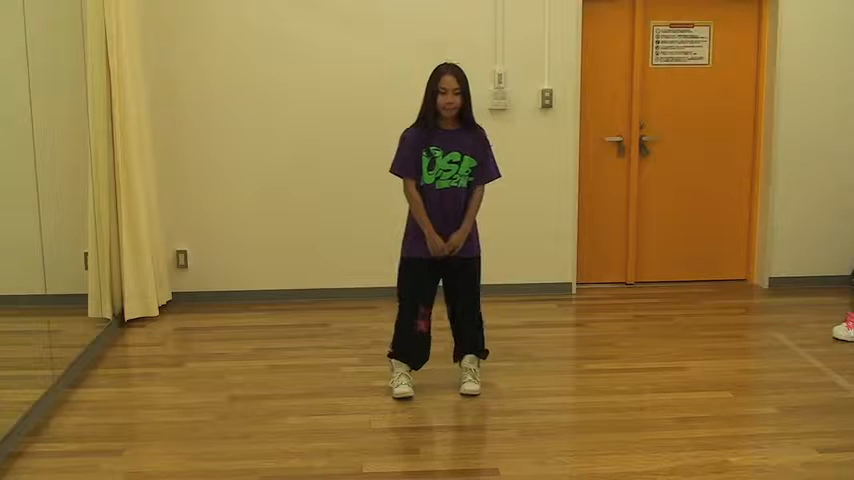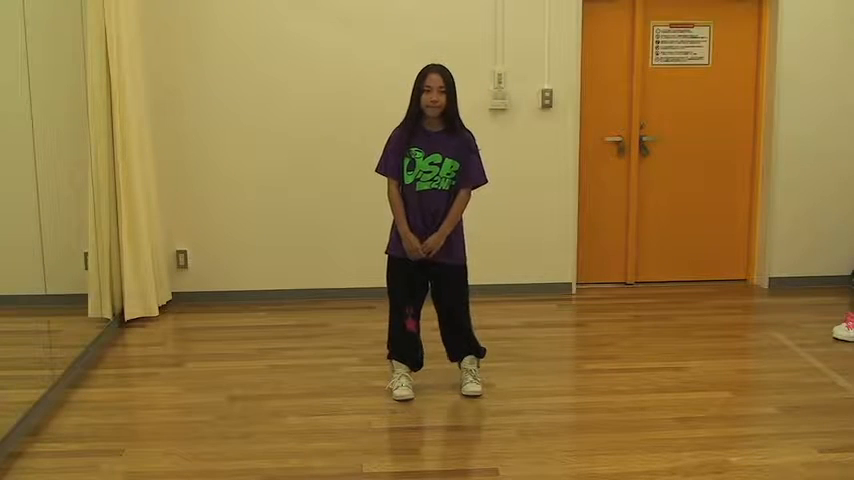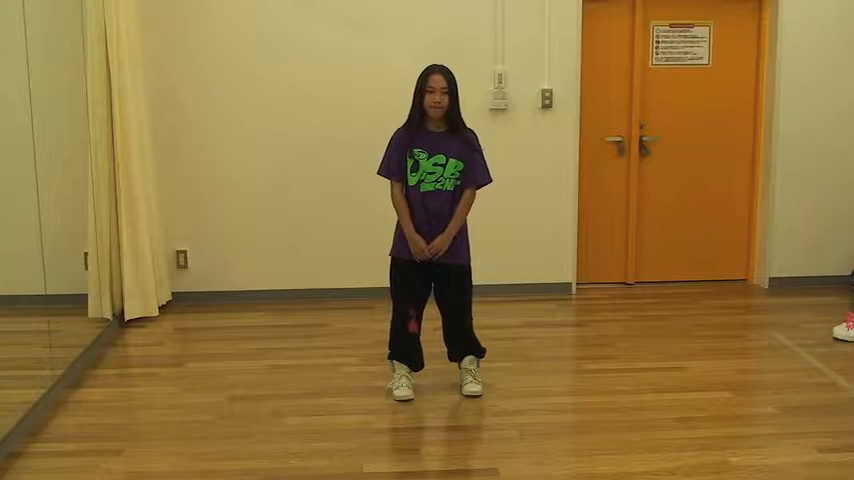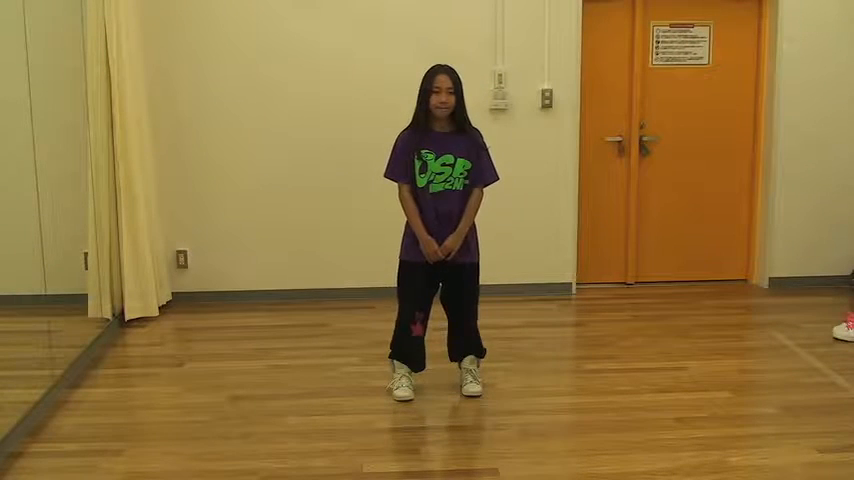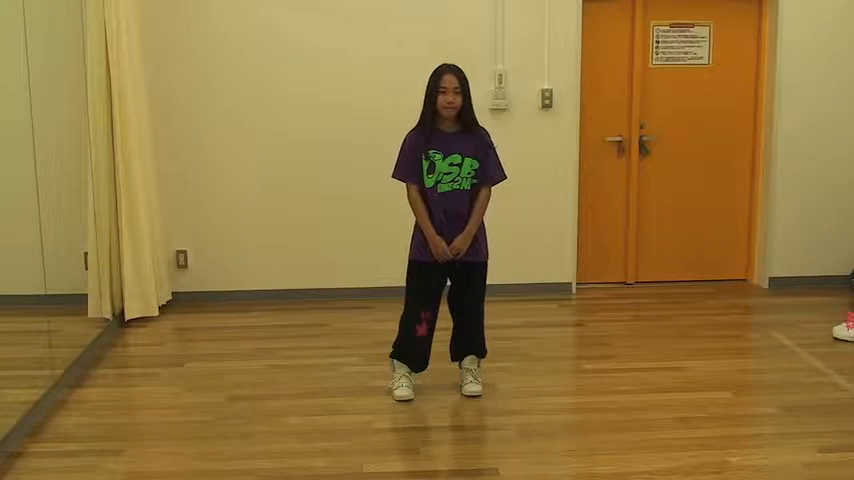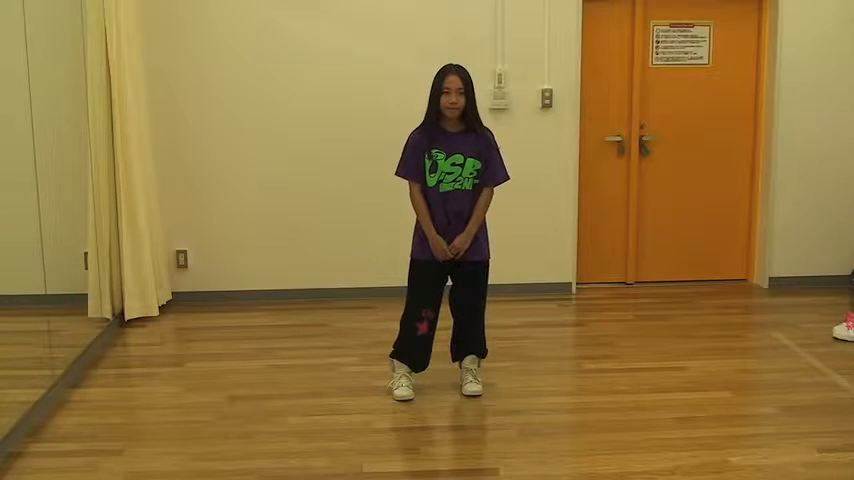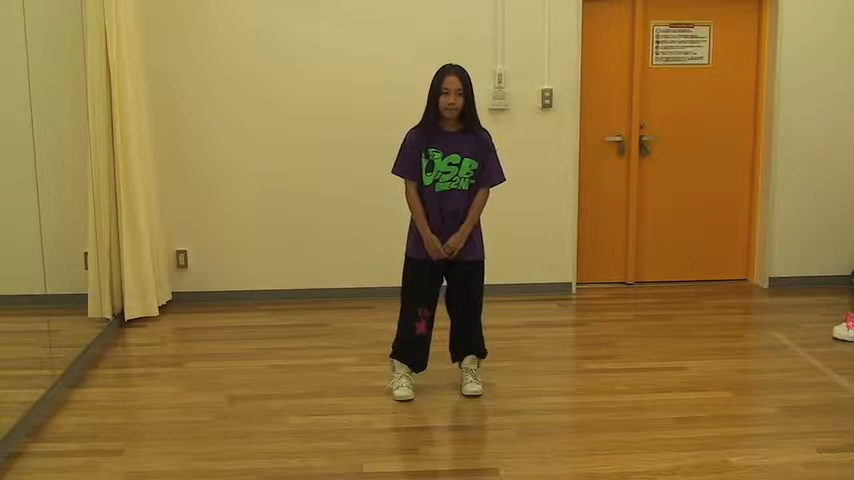
dt=0.5s
person 1, frame 1
left shoulder: (476, 138)
right shoulder: (416, 136)
left elbow: (479, 188)
right elbow: (410, 187)
left wrist: (462, 232)
right wrist: (430, 234)
left hip: (463, 240)
right hip: (422, 239)
left knee: (466, 303)
right knee: (414, 304)
left ankle: (469, 364)
right ankle: (402, 366)
person 1, frame 2
left shoulder: (462, 140)
right shoulder: (402, 137)
left elbow: (465, 192)
right elbow: (392, 187)
left wrist: (441, 236)
right wrist: (406, 234)
left hip: (447, 242)
right hip: (406, 241)
left knee: (454, 305)
right knee: (404, 307)
left ankle: (469, 364)
right ankle: (402, 368)
person 1, frame 3
left shoulder: (465, 140)
right shoulder: (404, 138)
left elbow: (470, 192)
right elbow: (396, 189)
left wrist: (447, 236)
right wrist: (412, 236)
left hip: (452, 242)
right hip: (410, 243)
left knee: (457, 307)
right knee: (407, 308)
left ankle: (468, 365)
right ankle: (402, 369)
person 1, frame 4
left shoulder: (471, 140)
right shoulder: (410, 139)
left elbow: (477, 191)
right elbow: (404, 191)
left wrist: (458, 236)
right wrist: (424, 238)
left hip: (461, 243)
right hip: (419, 243)
left knee: (463, 308)
right knee: (413, 308)
left ankle: (469, 366)
right ankle: (402, 369)
person 1, frame 5
left shoulder: (479, 139)
right shoulder: (418, 139)
left elbow: (485, 190)
right elbow: (413, 191)
left wrist: (467, 236)
right wrist: (433, 237)
left hip: (470, 243)
right hip: (428, 242)
left knee: (469, 307)
right knee: (419, 308)
left ankle: (470, 366)
right ankle: (403, 369)
person 1, frame 6
left shoulder: (482, 139)
right shoulder: (421, 139)
left elbow: (487, 190)
right elbow: (415, 190)
left wrist: (466, 235)
right wrist: (433, 237)
left hip: (471, 242)
right hip: (429, 242)
left knee: (470, 306)
right knee: (420, 307)
left ankle: (470, 366)
right ankle: (403, 368)
person 1, frame 7
left shoulder: (479, 140)
right shoulder: (418, 138)
left elbow: (483, 191)
right elbow: (411, 189)
left wrist: (462, 235)
right wrist: (428, 236)
left hip: (466, 242)
right hip: (424, 242)
left knee: (467, 307)
right knee: (417, 307)
left ankle: (469, 367)
right ankle: (402, 370)
